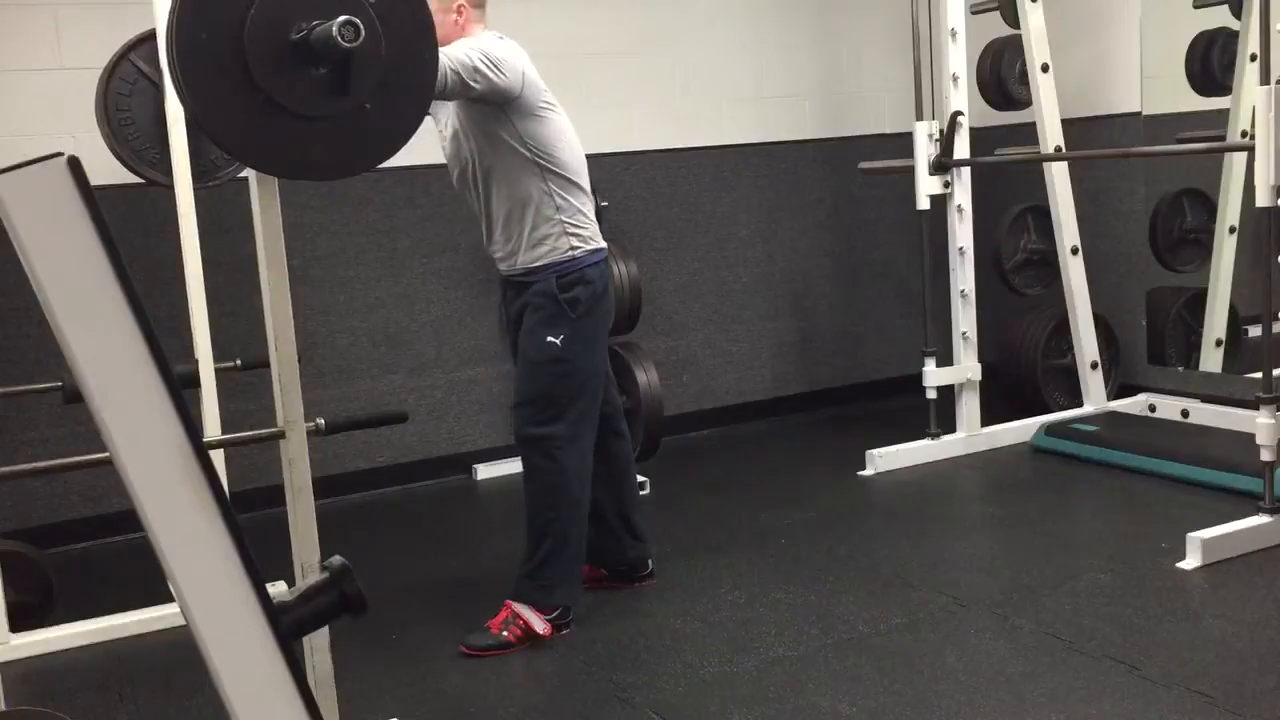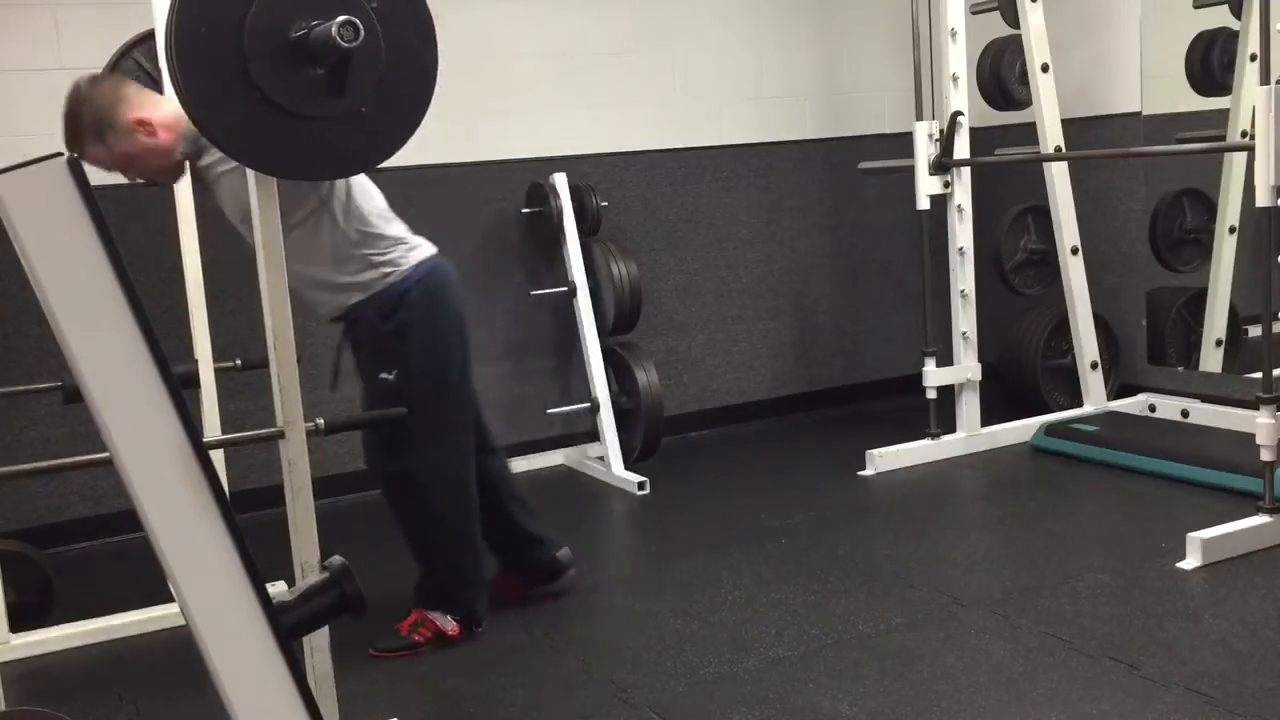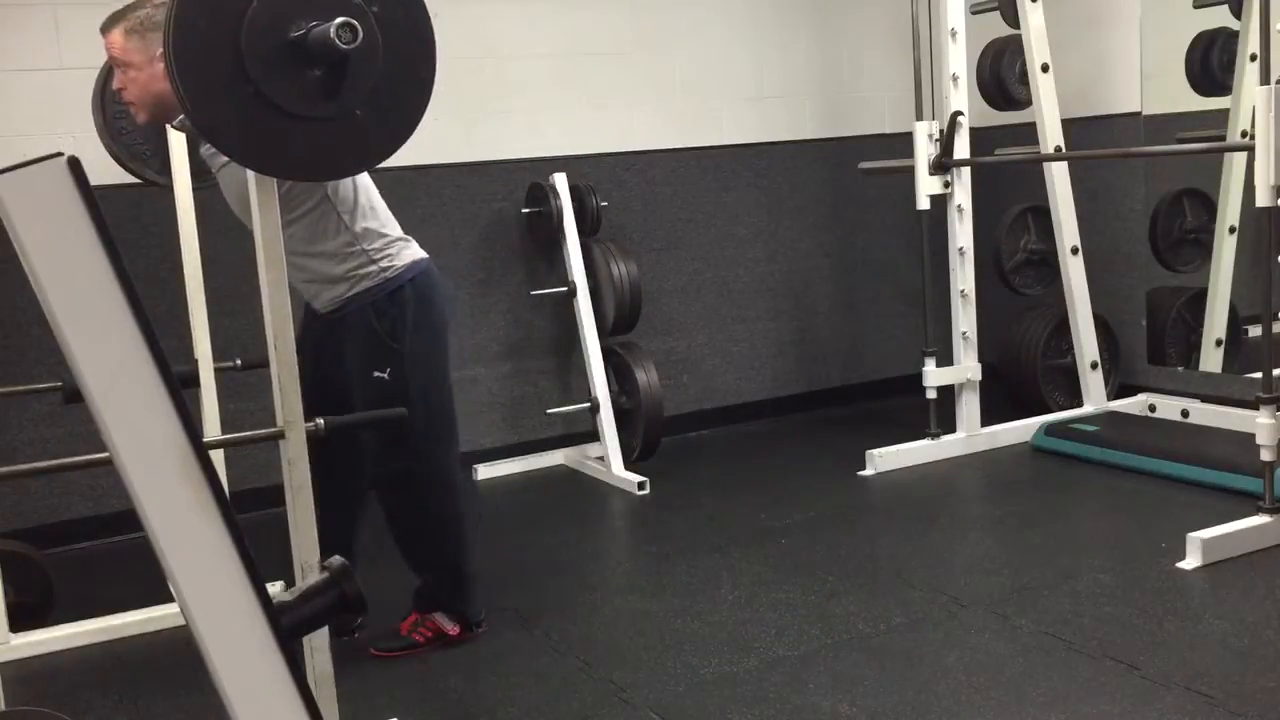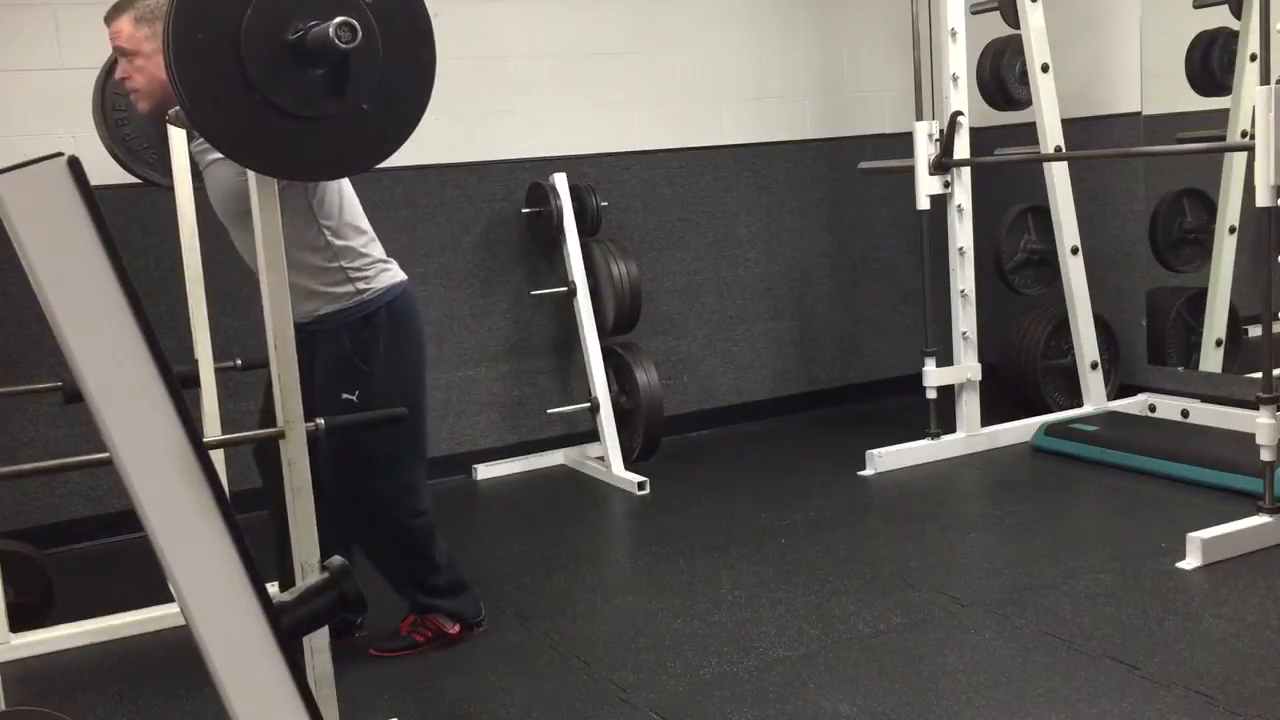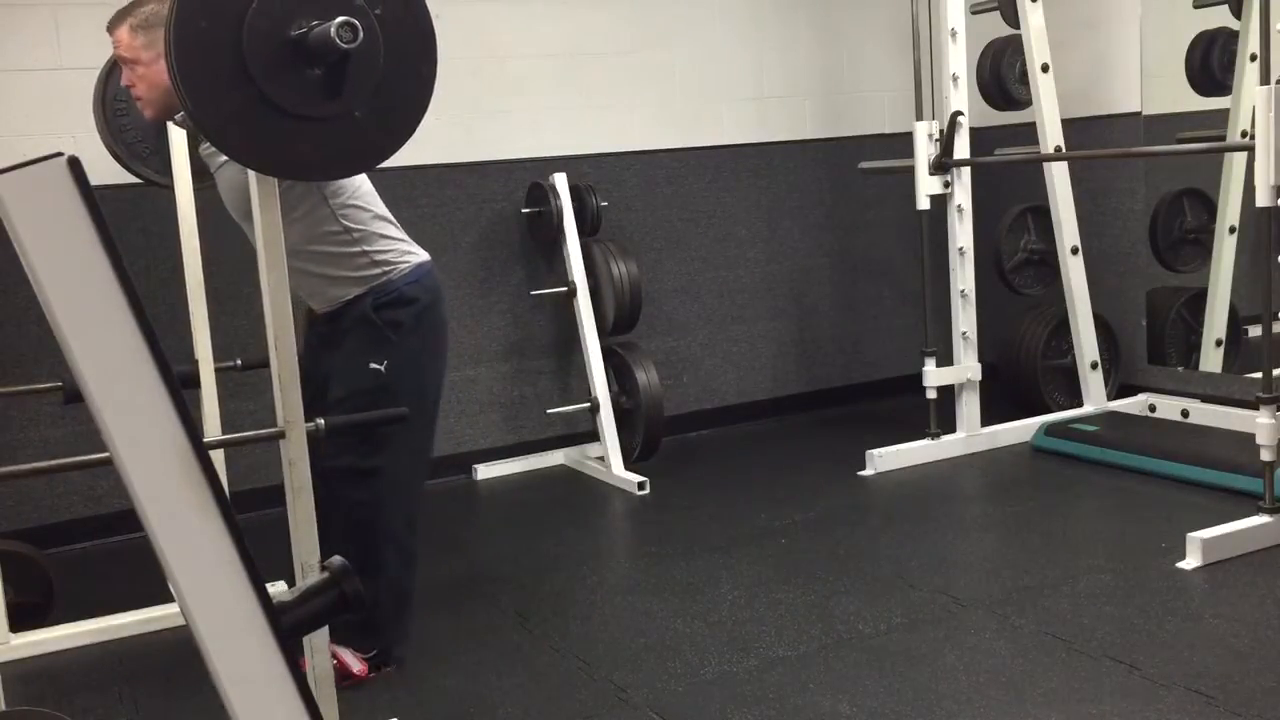
dt=1s
person 1, frame 1
left shoulder: (491, 57)
right shoulder: (452, 93)
left hip: (565, 274)
right hip: (528, 275)
left knee: (550, 429)
right knee: (587, 420)
left ankle: (542, 601)
right ankle: (619, 555)
person 1, frame 2
left shoulder: (248, 126)
right shoulder: (211, 149)
left hip: (406, 296)
right hip: (387, 300)
left knee: (412, 454)
right knee: (454, 447)
left ankle: (451, 606)
right ankle: (535, 560)
person 1, frame 3
right shoulder: (209, 126)
left hip: (389, 297)
right hip: (336, 302)
left knee: (408, 459)
right knee: (320, 454)
left ankle: (450, 607)
person 1, frame 4
right shoulder: (204, 126)
left hip: (365, 318)
right hip: (314, 321)
left knee: (371, 479)
right knee: (287, 466)
left ankle: (449, 608)
person 1, frame 5
right shoulder: (208, 128)
left hip: (391, 303)
right hip: (338, 309)
left knee: (366, 470)
right knee: (321, 464)
left ankle: (365, 639)
right ankle: (330, 613)
